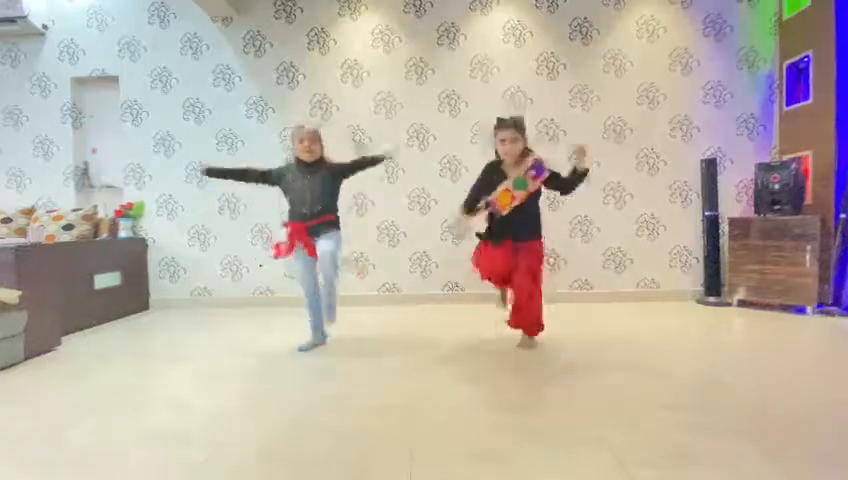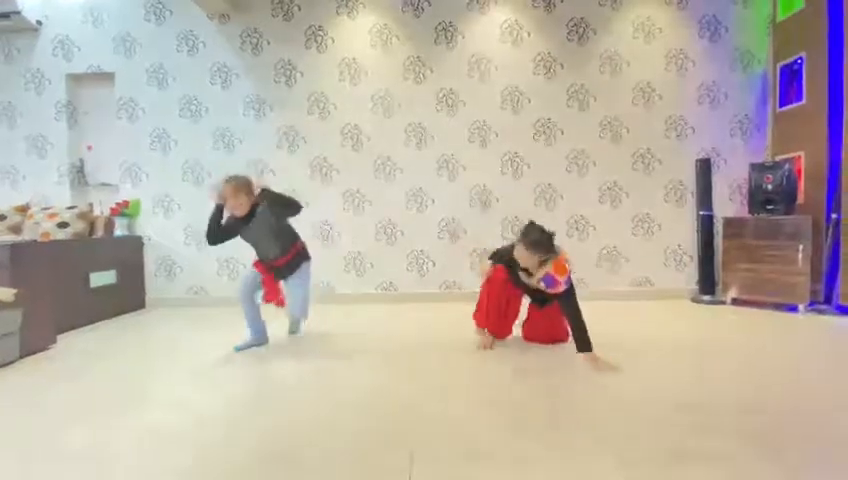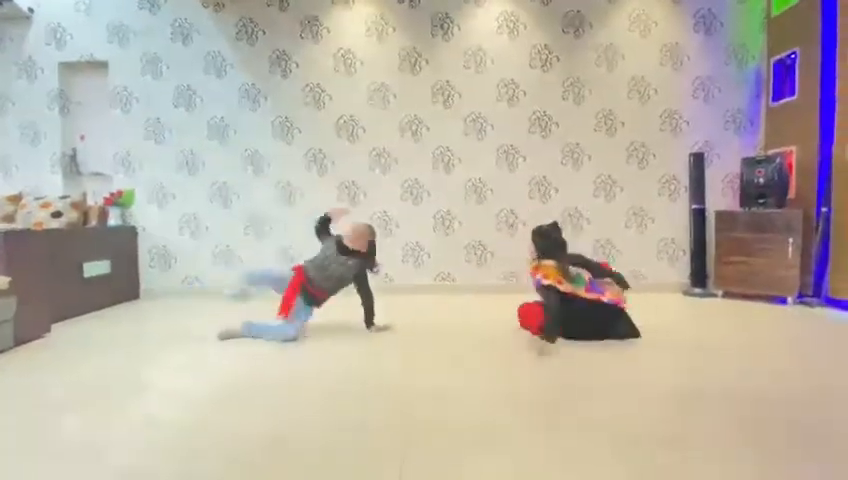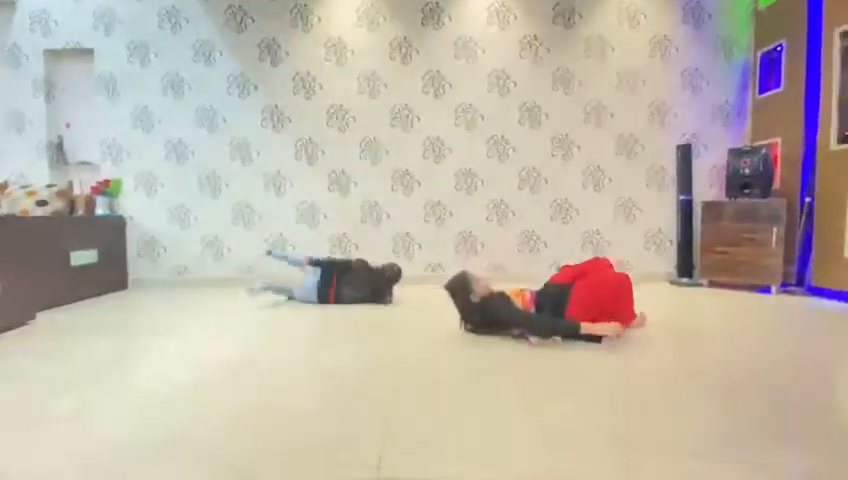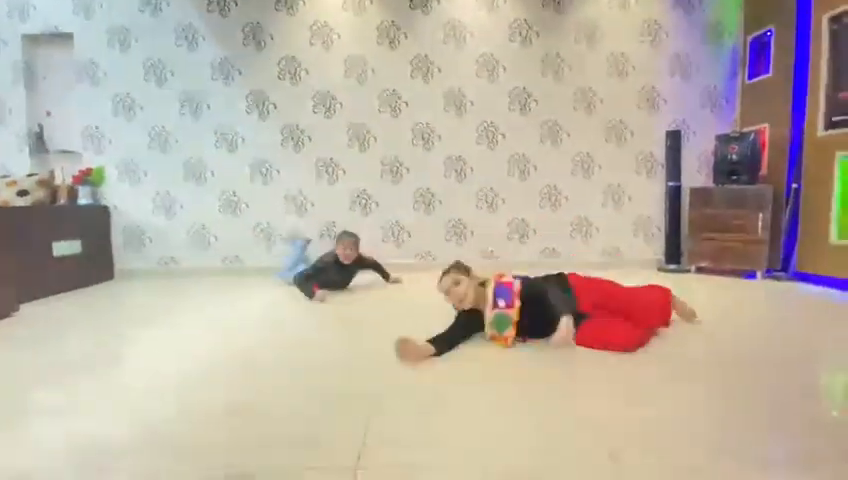
dt=0.7s
person 1, frame 1
left shoulder: (534, 167)
right shoulder: (492, 170)
left elbow: (565, 186)
right elbow: (472, 199)
left wrist: (581, 166)
right wrist: (466, 213)
left hip: (528, 238)
right hip: (499, 235)
left knee: (527, 286)
right knee: (494, 265)
left ankle: (529, 333)
right ankle: (504, 285)
person 1, frame 2
right shoulder: (517, 251)
left elbow: (574, 313)
right elbow: (498, 254)
left wrist: (588, 353)
right wrist: (489, 264)
left hip: (543, 297)
right hip: (518, 281)
person 1, frame 3
left shoulder: (542, 274)
right shoulder: (574, 260)
left elbow: (552, 307)
right elbow: (616, 277)
left wrist: (546, 339)
right wrist: (622, 287)
left knee: (525, 311)
person 1, frame 4
right shoulder: (497, 301)
right elbow: (538, 326)
right wrist: (591, 327)
right hip: (563, 312)
right knee: (617, 282)
right ankle: (625, 321)
person 1, frame 5
right shoulder: (470, 319)
left elbow: (550, 291)
right elbow: (448, 338)
left wrist: (565, 321)
right wrist: (423, 349)
left hip: (572, 292)
left knee: (641, 304)
right knee: (631, 337)
left ankle: (668, 301)
person 2, frame 1
left shoulder: (331, 171)
right shoulder: (286, 173)
left elbow: (358, 164)
right elbow: (253, 175)
left wrist: (381, 157)
right wrist: (212, 171)
left hip: (327, 232)
right hip: (300, 236)
left knee: (327, 255)
right knee: (308, 288)
left ankle: (329, 304)
right ankle: (317, 334)
person 2, frame 2
left shoulder: (266, 209)
right shoulder: (235, 222)
left elbow: (295, 208)
right elbow: (212, 239)
left wrist: (263, 192)
right wrist: (218, 207)
left hip: (296, 263)
right hip: (268, 266)
left knee: (296, 312)
right knee: (245, 293)
left ankle: (296, 316)
right ankle: (258, 335)
person 2, frame 3
left shoulder: (357, 265)
right shoulder: (333, 241)
left elbow: (366, 295)
right elbow: (320, 228)
left wrist: (370, 324)
right wrist: (330, 216)
left hip: (308, 299)
right hip: (294, 279)
left knee: (289, 334)
right knee: (251, 277)
left ankle: (246, 329)
person 2, frame 4
left shoulder: (364, 267)
right shoulder: (380, 294)
left elbow: (338, 262)
left wrist: (313, 261)
left hip: (324, 276)
right hip: (321, 294)
left ankle: (274, 253)
right ankle: (269, 286)
person 2, frame 5
left shoulder: (359, 261)
right shoulder: (326, 261)
left elbow: (374, 264)
right elbow: (299, 278)
left wrist: (388, 277)
right wrist: (312, 293)
right knee: (287, 274)
right ankle: (302, 245)
